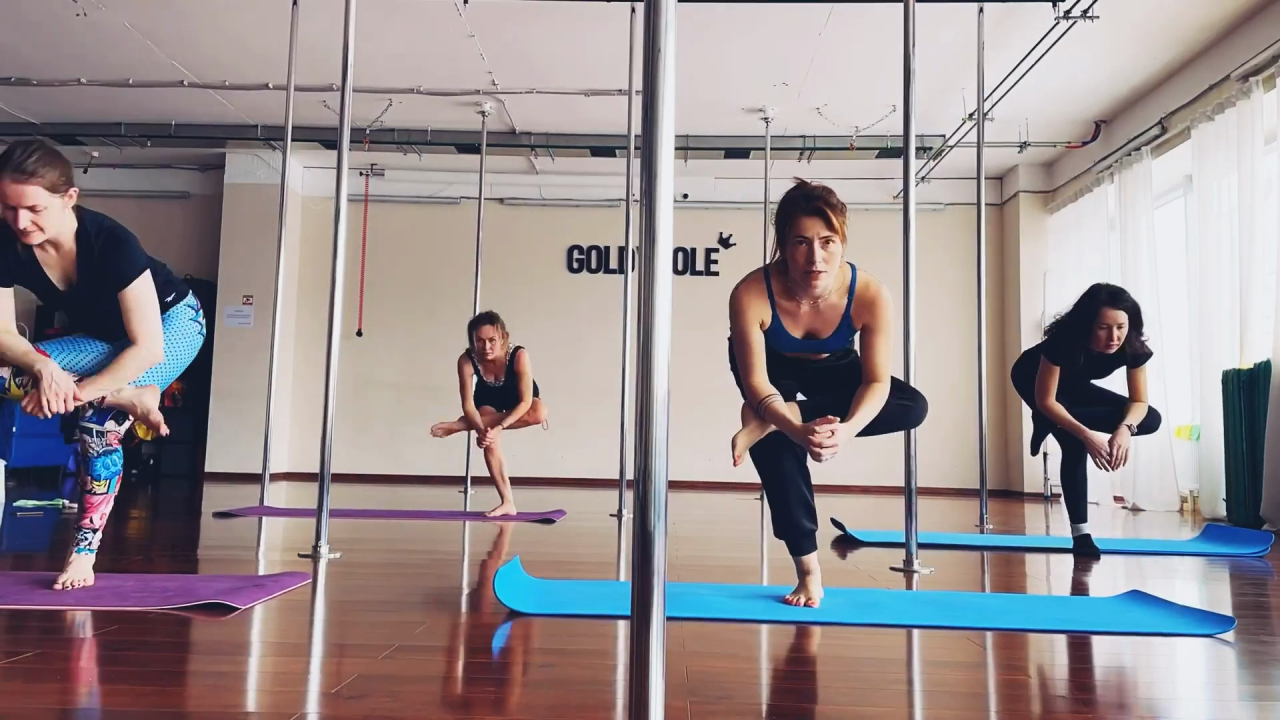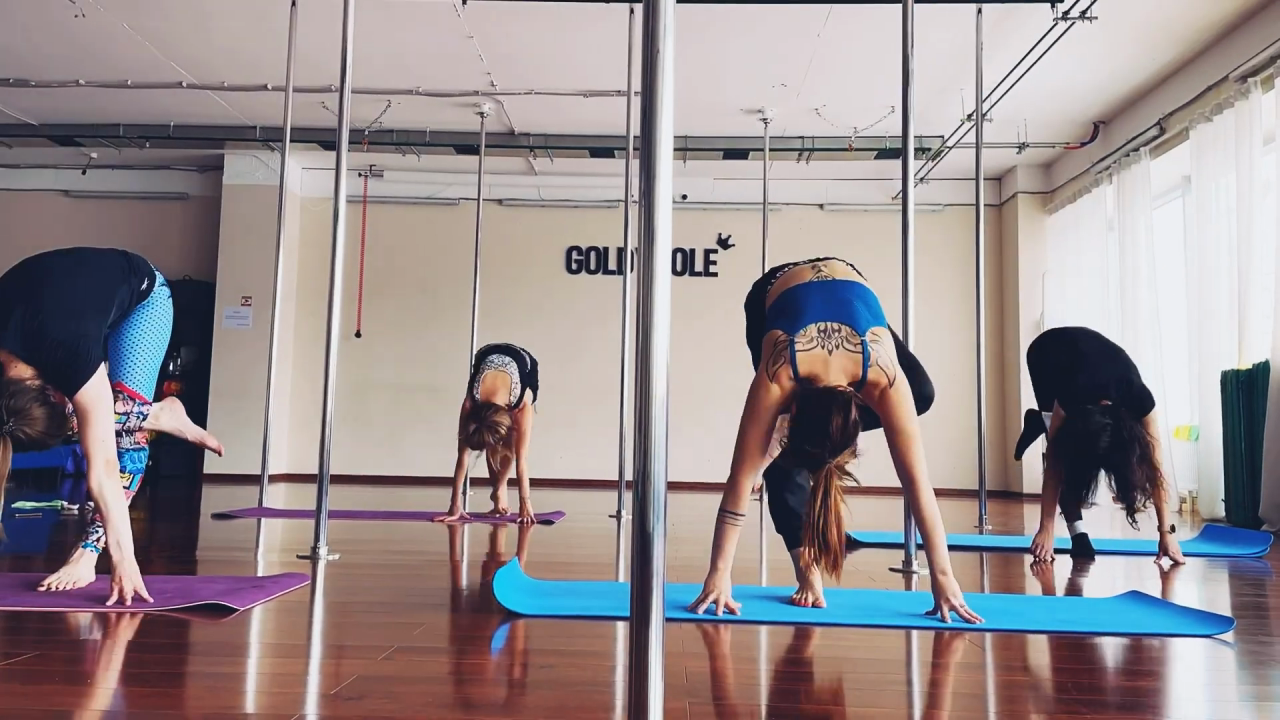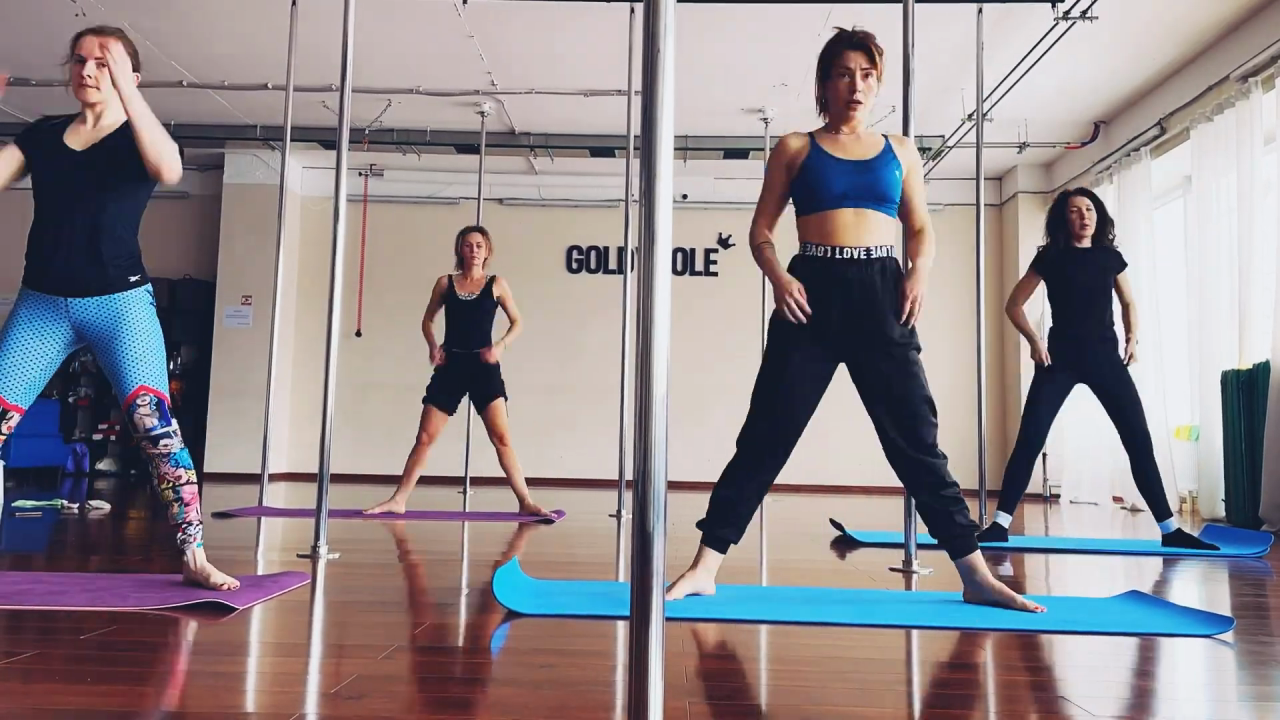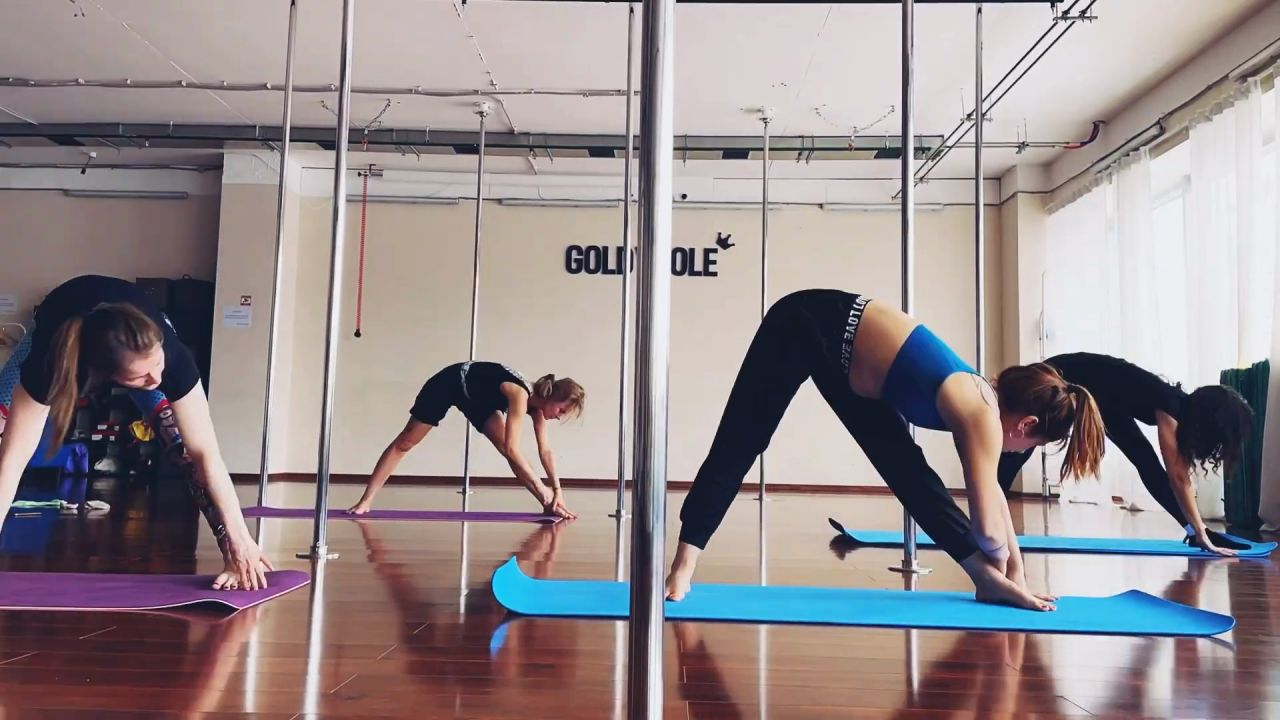
dt=0.3s
person 1, frame 1
left shoulder: (870, 293)
right shoulder: (752, 294)
left elbow: (876, 383)
right elbow: (755, 387)
left wrist: (845, 430)
right wrist: (799, 430)
left hip: (829, 361)
left knee: (911, 407)
right knee: (782, 444)
left ankle: (775, 418)
right ankle: (807, 569)
person 1, frame 2
left shoulder: (884, 379)
right shoulder: (779, 376)
left elbow: (918, 483)
right elbow: (740, 481)
left wrist: (943, 575)
right wrist: (719, 575)
left knee: (919, 393)
right knee: (783, 455)
right ankle: (807, 571)
person 1, frame 3
left shoulder: (900, 152)
right shoulder: (793, 148)
left elbow: (922, 232)
right elbow: (760, 230)
left wrist: (916, 279)
right wrist: (779, 277)
left hip: (883, 276)
right hip: (811, 301)
left knee: (916, 445)
right knee: (764, 436)
left ankle: (975, 574)
right ankle: (707, 564)
person 1, frame 4
left shoulder: (983, 406)
right shoulder: (978, 407)
left elbow: (988, 488)
right elbow: (985, 527)
left wrist: (1007, 570)
right wrist: (1006, 563)
left hip: (852, 329)
right hip: (811, 323)
left knee: (907, 471)
right knee: (738, 443)
left ankle: (987, 577)
right ankle: (685, 563)
person 2, frame 1
left shoulder: (113, 245)
left elbow: (148, 346)
left wrist: (74, 391)
right wrist: (42, 368)
left hip: (175, 323)
right hip: (99, 340)
left knee: (100, 421)
left ankle: (83, 555)
right ankle: (134, 397)
person 2, frame 2
left shoulder: (70, 349)
left elbow: (102, 466)
left wrist: (122, 558)
left hip: (140, 296)
left knee: (124, 419)
left ankle: (87, 555)
right ankle: (162, 416)
person 2, frame 3
left shoulder: (136, 139)
left elbow: (169, 171)
left wrist: (124, 91)
left hip: (118, 302)
left knee: (154, 422)
left ankle: (194, 555)
person 2, frame 4
left shoulder: (166, 353)
right shoulder: (47, 359)
left elbow: (204, 449)
right hip: (57, 332)
left knee: (185, 437)
left ankle: (236, 556)
person 3, frame 1
left shoulder: (1133, 349)
right shoulder: (1064, 340)
left elbow: (1139, 401)
right elbow: (1045, 402)
left wrist: (1123, 429)
right wrist: (1086, 435)
left hip: (1076, 387)
right hip: (1033, 377)
left knee: (1150, 420)
right knee: (1074, 442)
left ankle: (1055, 421)
right ankle: (1080, 534)
person 3, frame 2
left shoulder: (1140, 401)
right shoulder: (1072, 399)
left elbow: (1154, 470)
right elbow: (1057, 465)
left wrist: (1167, 533)
right wrist: (1046, 531)
right knee: (1064, 455)
right ankle: (1077, 533)
person 3, frame 3
left shoulder: (1110, 256)
right shoulder: (1052, 256)
left elbow: (1129, 303)
right elbow: (1013, 306)
left wrist: (1131, 337)
right wrist: (1034, 341)
left hip: (1105, 358)
right hip: (1061, 358)
left knee: (1139, 440)
right knee: (1030, 439)
left ankle: (1170, 530)
right ankle: (1000, 523)
person 3, frame 4
left shoulder: (1184, 407)
right shoulder: (1170, 406)
right elbow: (1177, 477)
left hip: (1093, 379)
right hip: (1063, 374)
left knee: (1145, 458)
left ankle: (1197, 535)
person 4, frame 1
left shoulder: (519, 356)
right shoulder: (466, 360)
left elbow: (524, 401)
right elbow: (468, 404)
left wrist: (499, 427)
right wrist: (482, 429)
left hip: (516, 397)
right hip: (488, 397)
left knee: (539, 413)
right knee: (489, 441)
right ankle: (507, 502)
person 4, frame 2
left shoulder: (521, 406)
right shoulder: (471, 405)
left elbow: (521, 457)
right elbow: (462, 456)
left wrist: (526, 501)
right wrist: (456, 505)
right knee: (489, 438)
left ankle: (499, 493)
right ankle: (499, 499)
person 4, frame 3
left shoulder: (496, 284)
right shoulder: (445, 283)
left elbow: (517, 323)
right elbow: (427, 320)
left wrist: (500, 345)
right wrist: (434, 347)
left hip: (484, 367)
right hip: (451, 366)
left knee: (501, 438)
right knee: (425, 438)
left ankle: (526, 502)
right ankle: (399, 500)
person 4, frame 4
left shoulder: (537, 402)
right shoulder: (521, 396)
left elbow: (544, 449)
right elbow: (511, 449)
right wrist: (538, 486)
left hip: (477, 392)
right hip: (451, 382)
left knee: (511, 449)
right knee: (404, 443)
left ankle: (550, 502)
right ankle: (366, 500)
